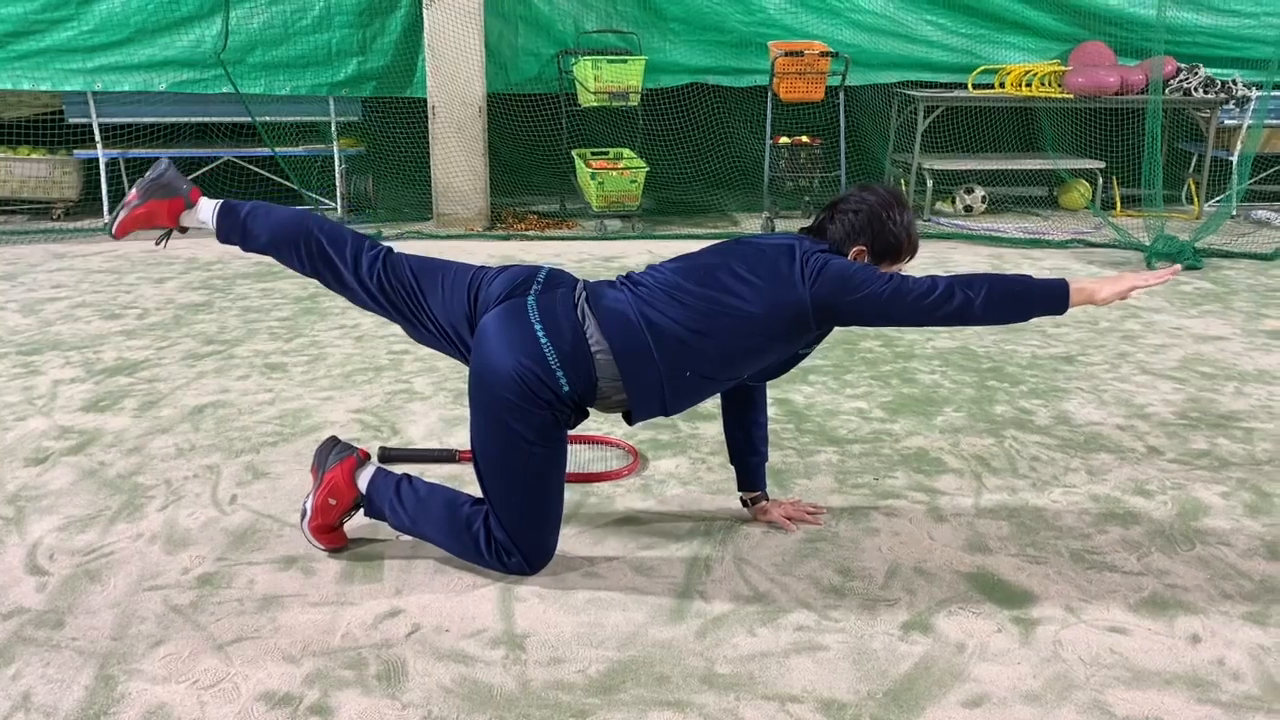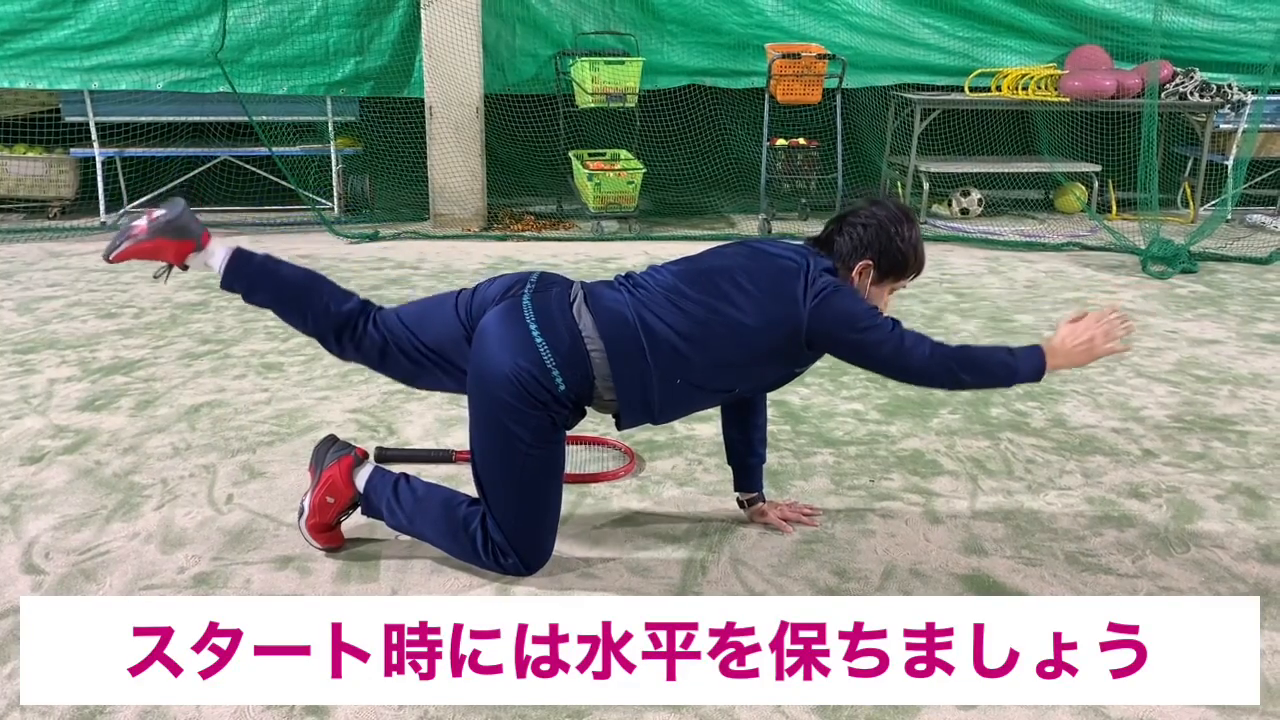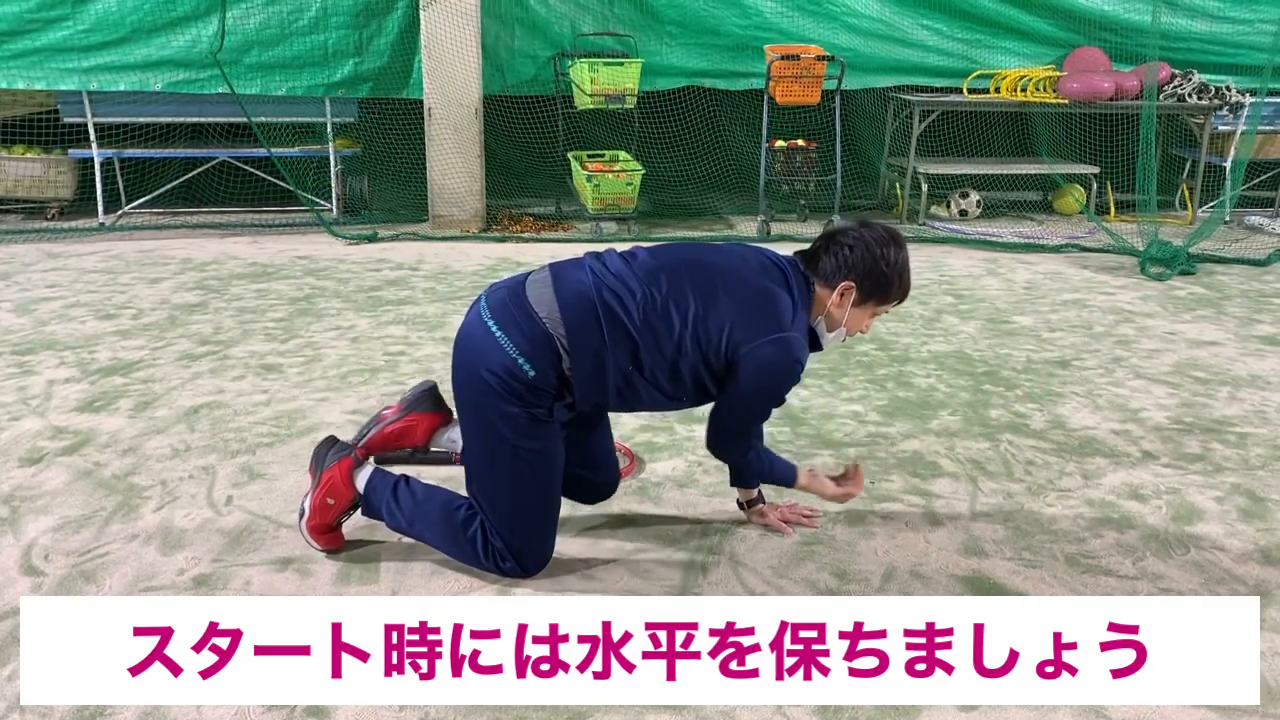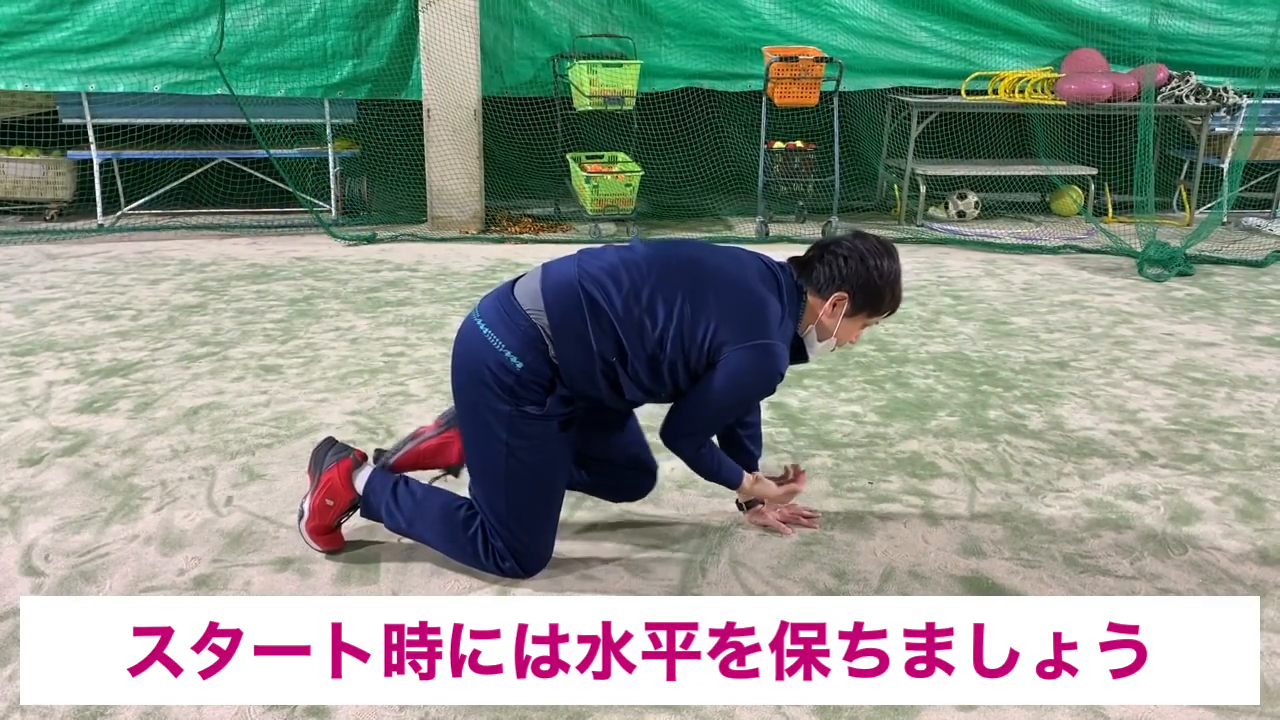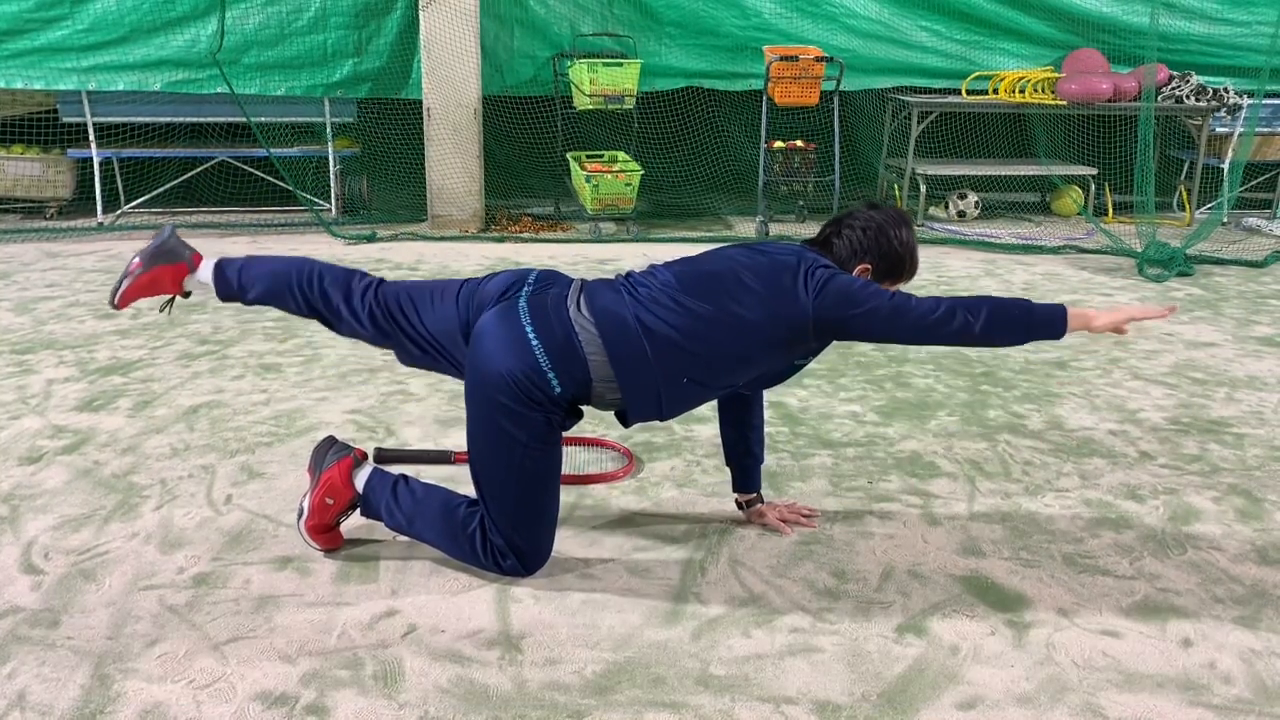
dt=1s
person 1, frame 1
left shoulder: (767, 259)
right shoulder: (822, 282)
left elbow: (742, 383)
right elbow: (953, 299)
left wrist: (758, 496)
right wrist: (1081, 291)
left hip: (523, 301)
right hip: (535, 370)
left knee: (368, 270)
right knee: (518, 548)
left ankle: (190, 206)
right ankle: (358, 480)
person 1, frame 2
left shoulder: (771, 261)
right shoulder: (823, 302)
left elbow: (743, 383)
right elbow: (932, 364)
left wrist: (753, 496)
right wrist: (1050, 354)
left hip: (525, 306)
right hip: (535, 373)
left knee: (360, 329)
right knee: (514, 547)
left ankle: (195, 245)
right ankle: (359, 480)
person 1, frame 3
left shoulder: (770, 274)
right shoulder: (780, 346)
left elbow: (732, 394)
right elbow: (729, 440)
left wrist: (752, 498)
right wrist: (807, 482)
left hip: (517, 317)
right hip: (515, 361)
left knee: (596, 484)
right knee: (517, 555)
left ankle: (440, 426)
right ankle: (356, 480)
person 1, frame 4
left shoulder: (767, 283)
right shoulder: (762, 349)
left elbow: (734, 400)
right elbow: (683, 434)
left wrist: (755, 497)
right wrist: (748, 484)
left hip: (528, 332)
right hip: (511, 360)
left knee: (633, 479)
right knee: (516, 554)
left ankle: (468, 443)
right ankle: (356, 481)
person 1, frame 5
left shoulder: (770, 269)
right shoulder: (823, 295)
left elbow: (740, 383)
right elbow: (953, 320)
left wrist: (751, 499)
right wrist: (1078, 319)
left hip: (526, 304)
right hip: (530, 373)
left knee: (367, 305)
right knee: (513, 550)
left ankle: (193, 270)
right ankle: (358, 481)
